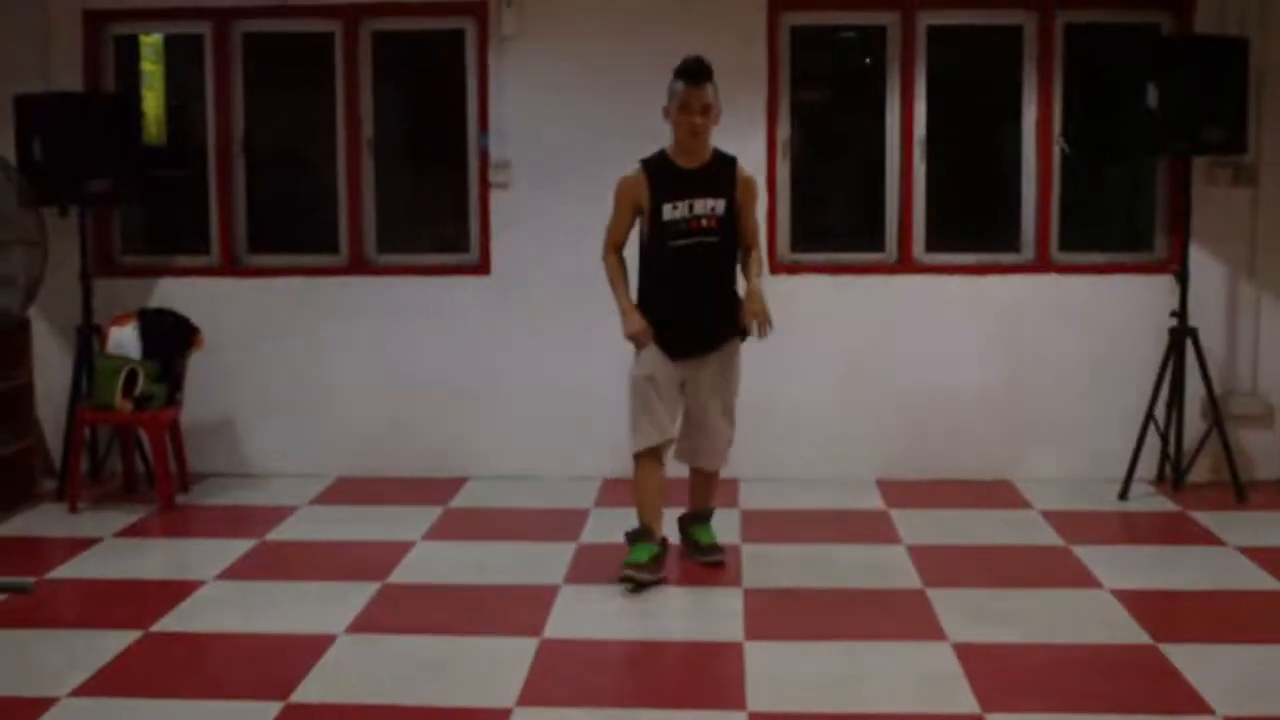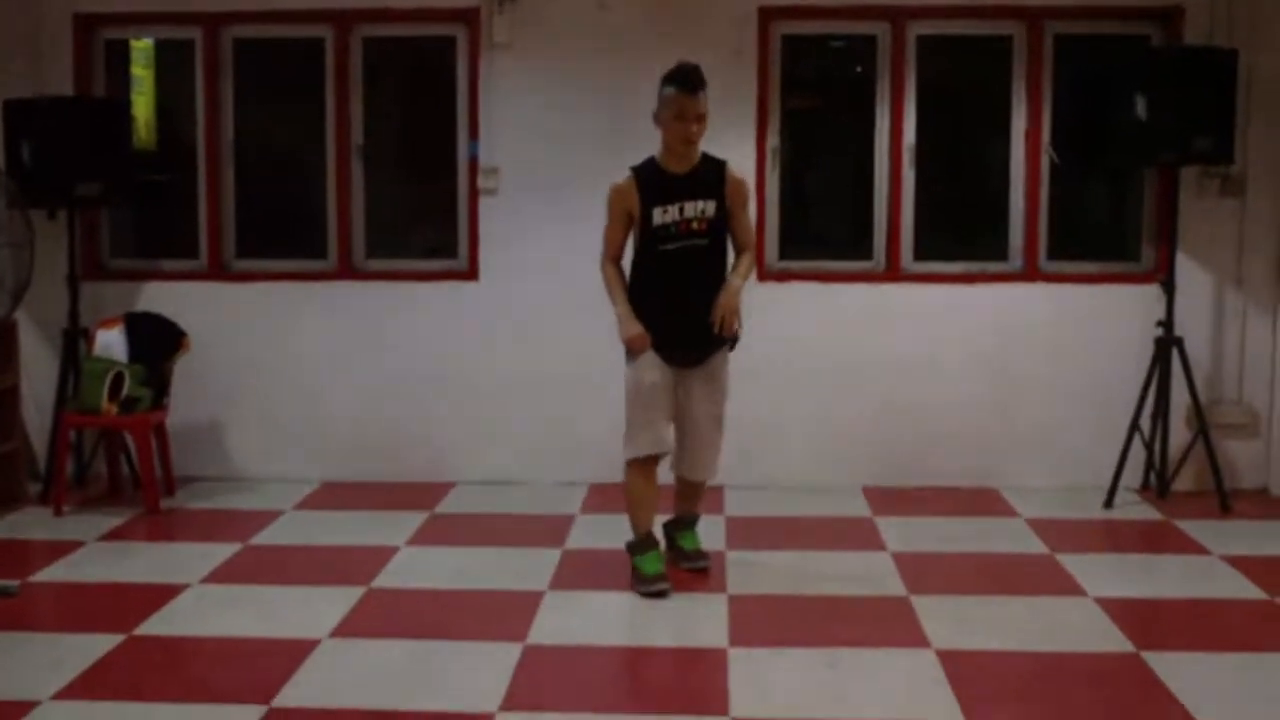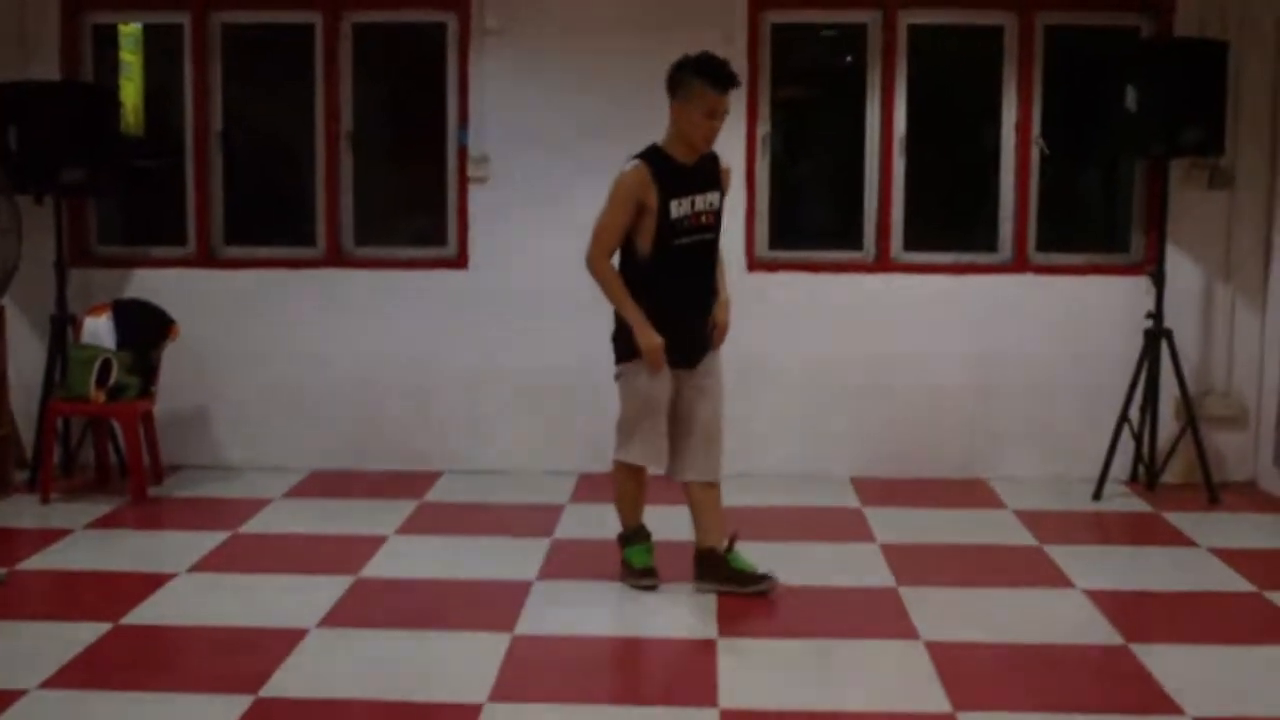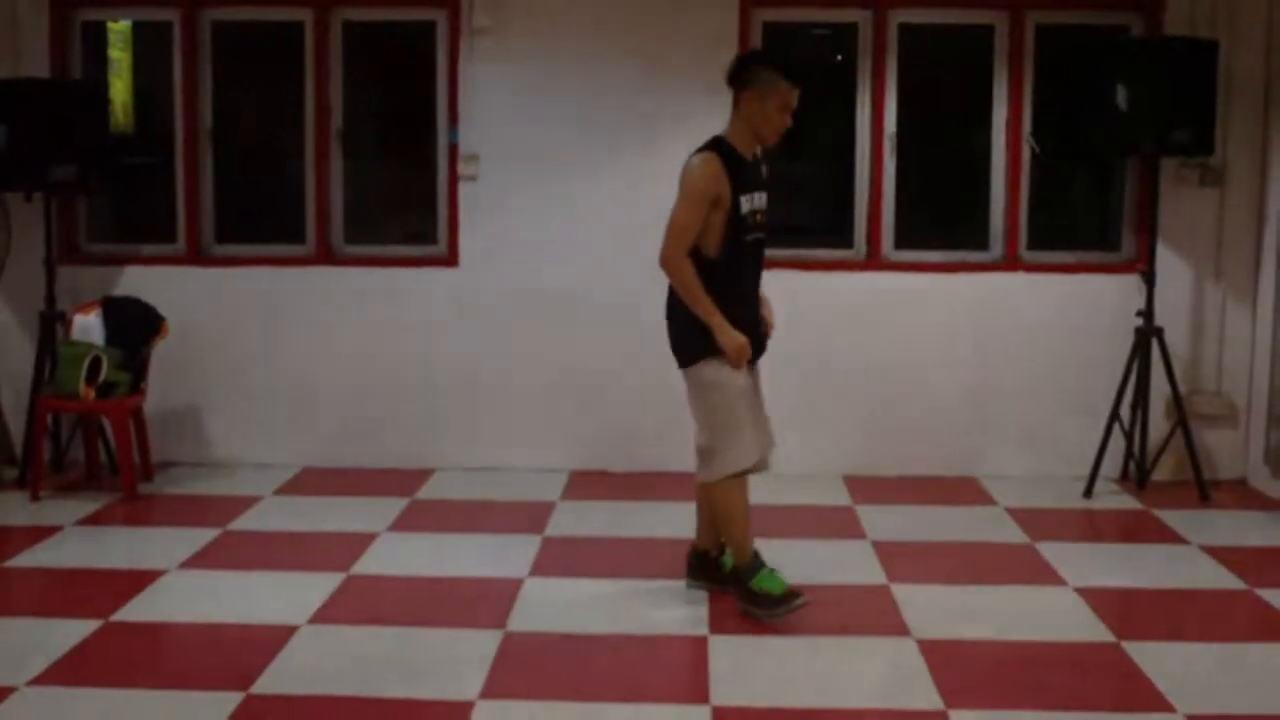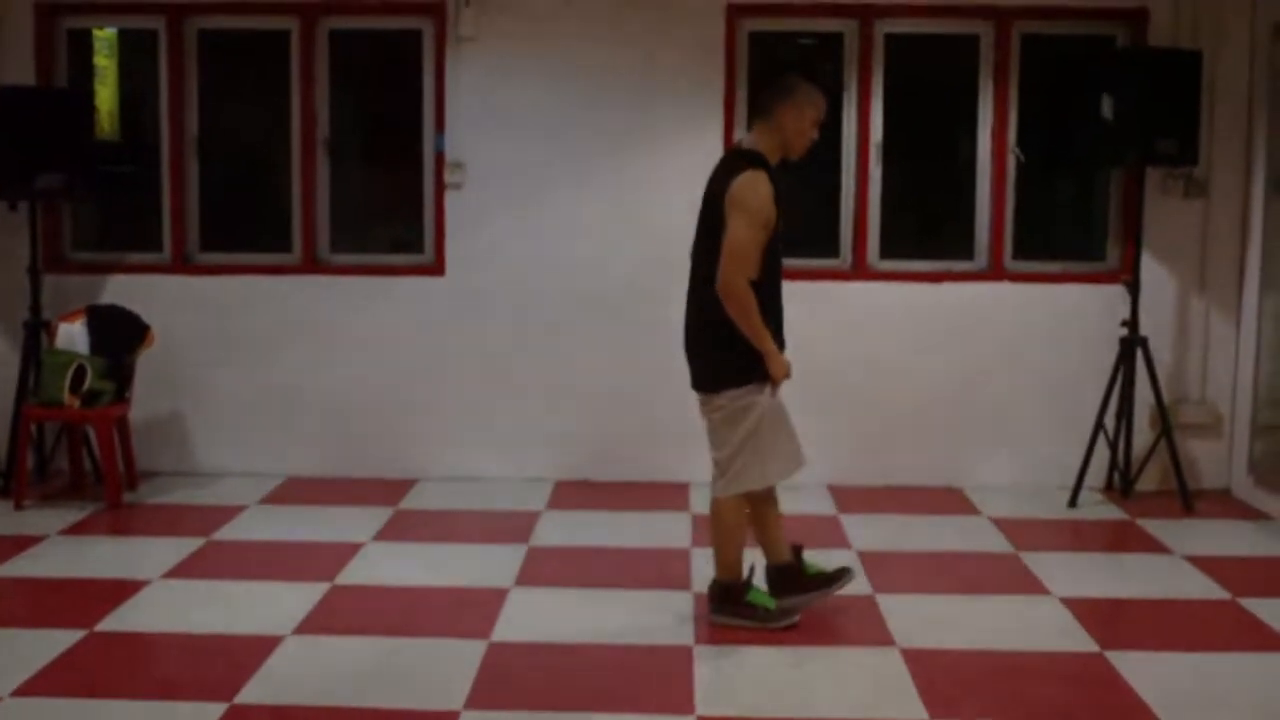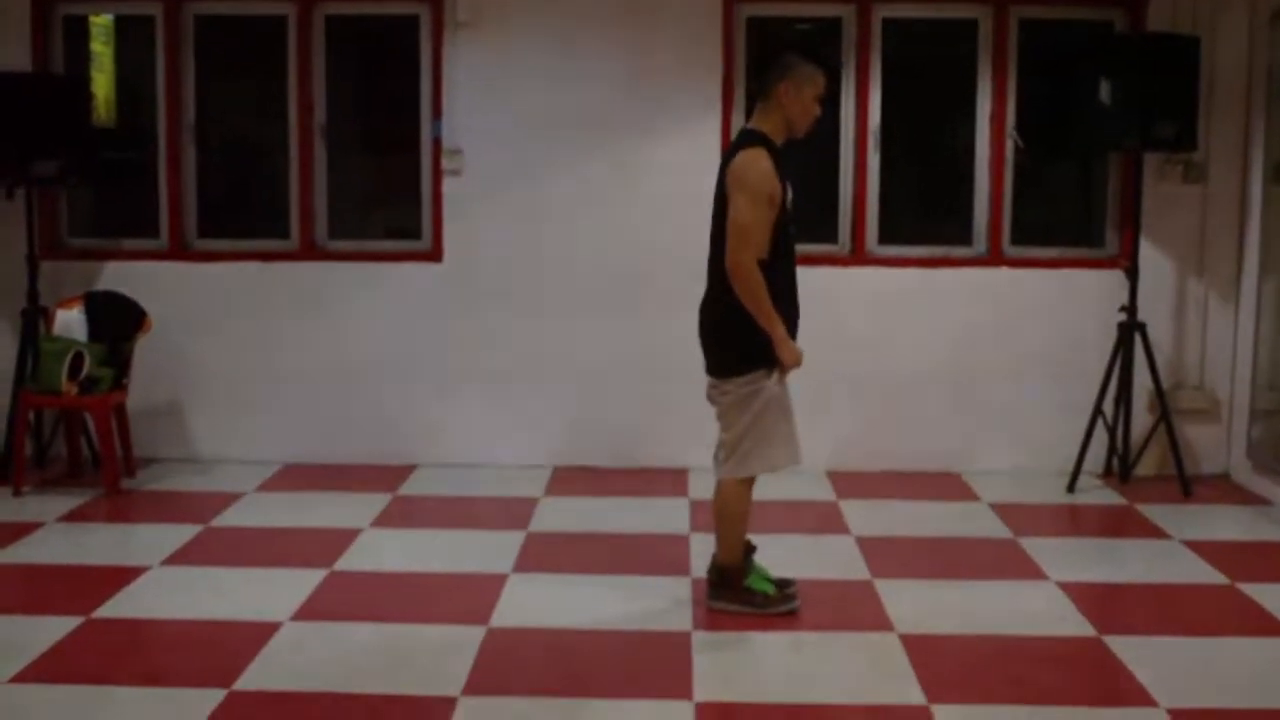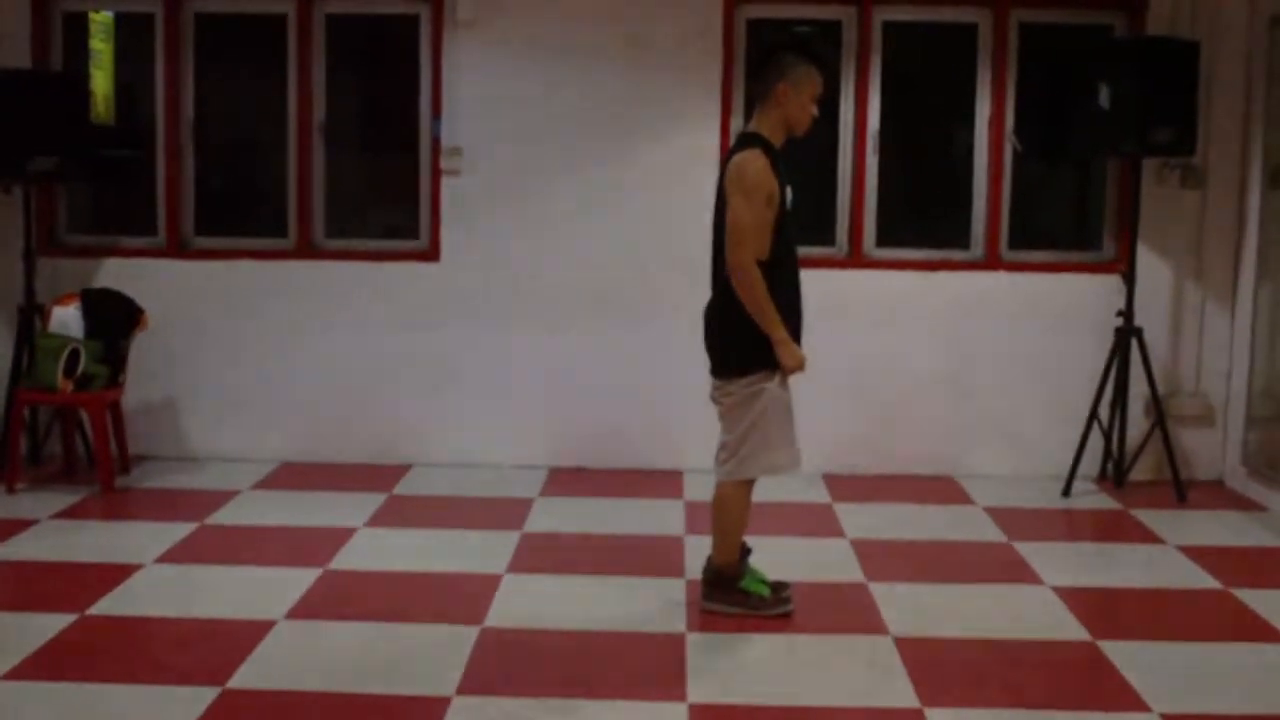
dt=0.7s
person 1, frame 1
left shoulder: (738, 178)
right shoulder: (639, 181)
left elbow: (750, 246)
right elbow: (613, 249)
left wrist: (754, 285)
right wrist: (628, 310)
left hip: (719, 331)
right hip: (659, 332)
left knee: (712, 439)
right knee: (651, 437)
left ankle: (697, 524)
right ankle: (648, 543)
person 1, frame 2
left shoulder: (728, 182)
right shoulder: (630, 187)
left elbow: (745, 248)
right elbow: (610, 259)
left wrist: (734, 286)
right wrist: (623, 314)
left hip: (707, 338)
right hip: (650, 339)
left knee: (700, 448)
right knee: (644, 447)
left ankle: (683, 529)
right ankle: (645, 548)
person 1, frame 3
left shoulder: (717, 174)
right shoulder: (639, 177)
right elbow: (598, 258)
left wrist: (722, 298)
right wrist: (639, 326)
left hip: (701, 337)
right hip: (649, 341)
left knee: (704, 451)
right knee: (637, 449)
left ankle: (715, 556)
right ankle: (633, 542)
person 1, frame 4
left shoulder: (754, 168)
right shoulder: (707, 168)
right elbow: (673, 257)
left wrist: (758, 305)
right wrist: (721, 327)
left hip: (735, 332)
right hip: (706, 337)
left knee: (719, 454)
right knee: (732, 455)
left ankle: (706, 557)
right ankle: (746, 574)
person 1, frame 5
left shoulder: (736, 166)
right shoulder: (753, 183)
right elbow: (731, 283)
right wrist: (770, 352)
left hip: (736, 351)
right hip: (731, 355)
left knee: (760, 466)
right knee: (739, 475)
left ankle: (785, 571)
right ankle: (730, 594)
person 1, frame 6
left shoulder: (757, 155)
right shoulder: (755, 162)
right elbow: (739, 263)
left wrist: (774, 336)
right wrist: (780, 337)
left hip: (748, 337)
right hip: (744, 340)
left knee: (743, 461)
right knee: (740, 463)
left ankle: (736, 563)
right ankle: (728, 580)
person 1, frame 7
left shoulder: (761, 158)
right shoulder: (753, 163)
right elbow: (741, 264)
left wrist: (776, 338)
right wrist: (782, 340)
left hip: (754, 341)
right hip: (749, 344)
left knee: (745, 463)
right knee: (740, 465)
left ankle: (730, 566)
right ankle: (723, 583)
